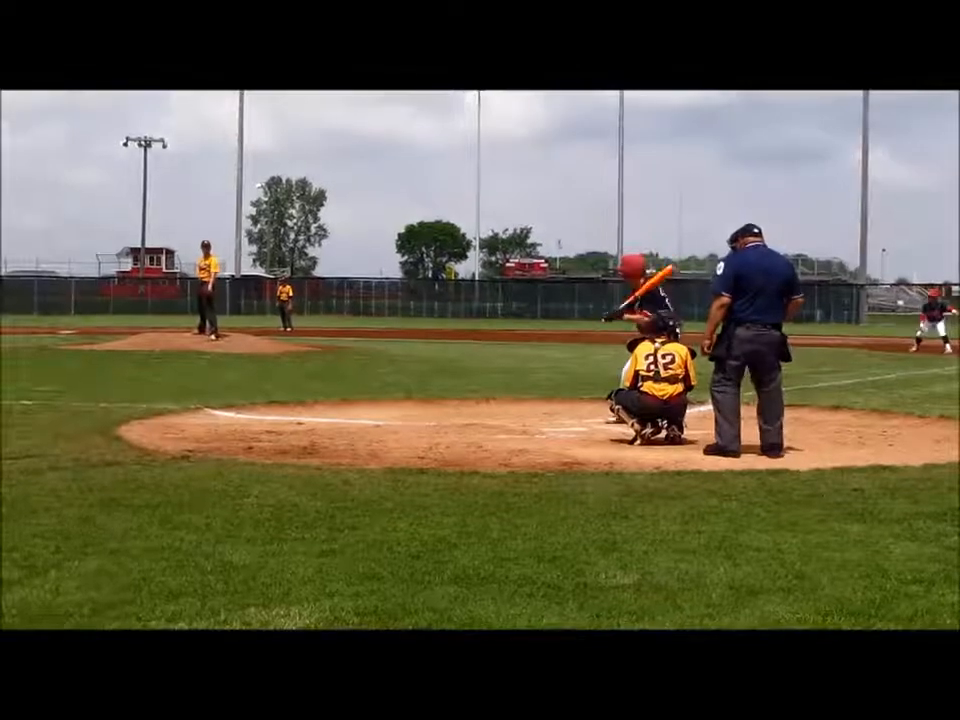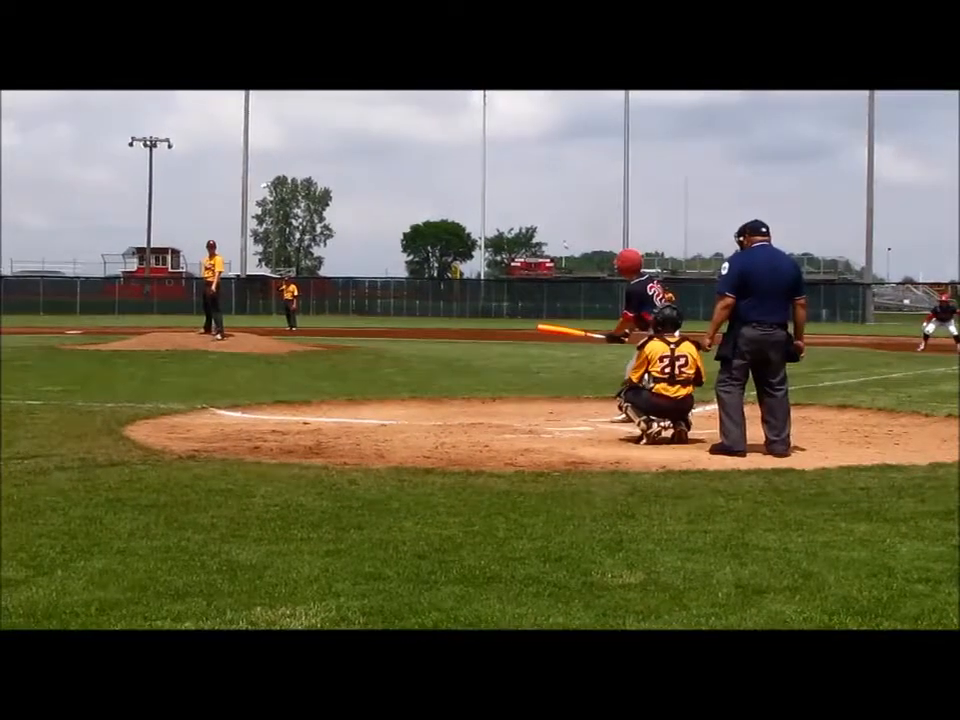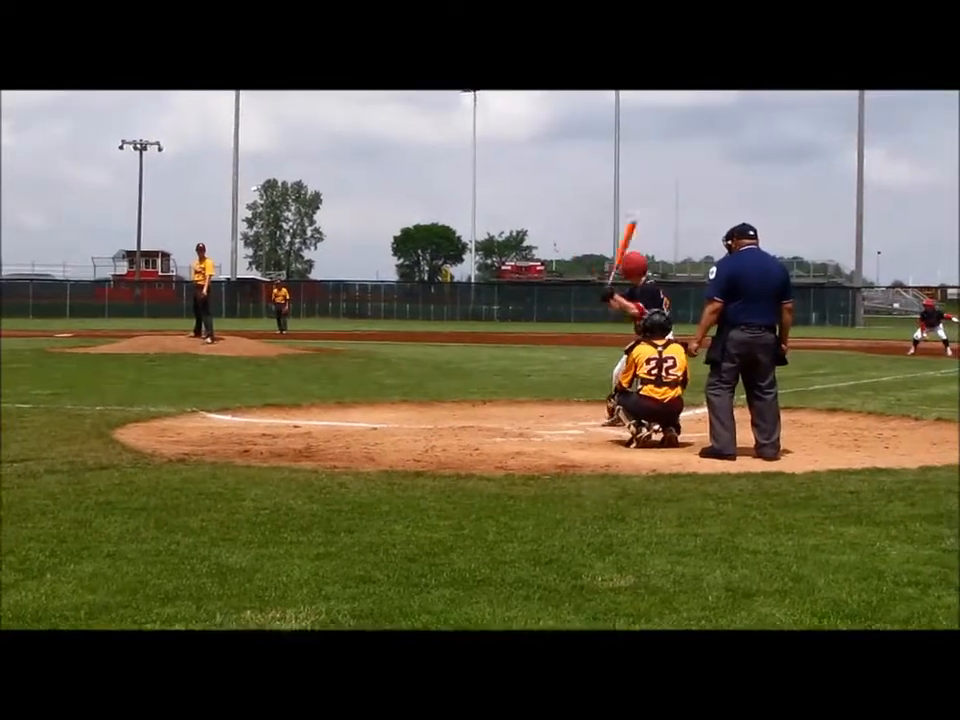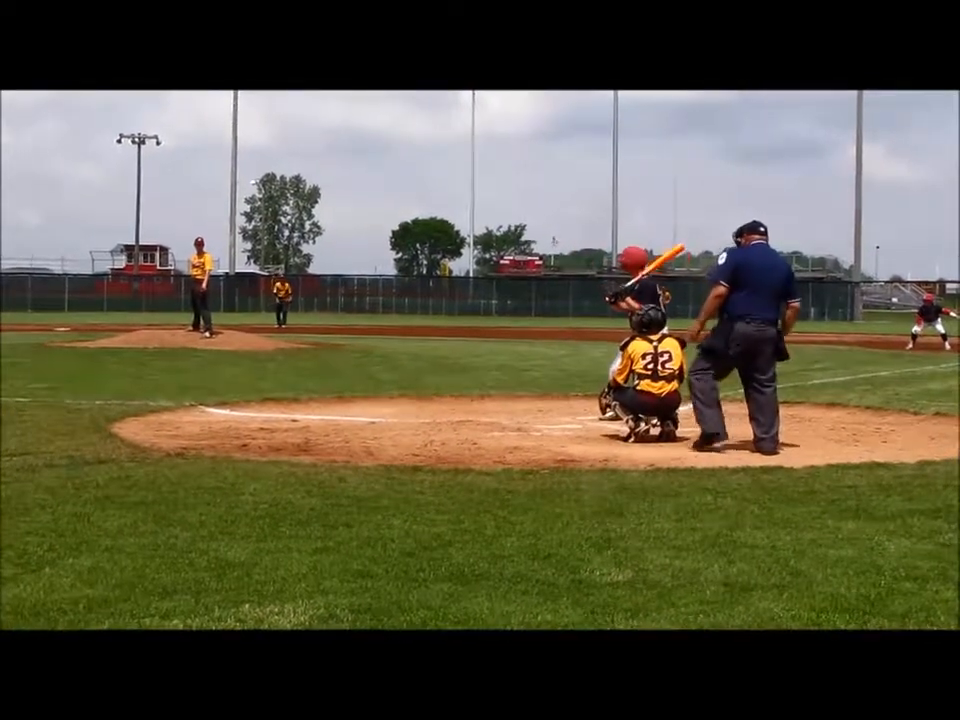
dt=0.7s
person 1, frame 1
left shoulder: (733, 260)
right shoulder: (784, 263)
left elbow: (722, 301)
right elbow: (796, 300)
left wrist: (708, 335)
left hip: (739, 334)
right hip: (771, 335)
left knee: (724, 386)
right knee: (770, 388)
left ankle: (728, 444)
right ankle: (773, 443)
person 1, frame 2
left shoulder: (738, 260)
right shoulder: (790, 263)
left elbow: (726, 302)
right elbow: (800, 304)
left wrist: (710, 335)
right wrist: (798, 337)
left hip: (744, 334)
right hip: (776, 335)
left knee: (729, 385)
right knee: (776, 389)
left ankle: (733, 443)
right ankle: (779, 444)
person 1, frame 3
left shoulder: (727, 264)
right shoulder: (778, 267)
left elbow: (714, 307)
right elbow: (787, 308)
left wrist: (697, 339)
right wrist: (783, 341)
left hip: (733, 337)
right hip: (766, 338)
left knee: (719, 388)
right knee: (765, 392)
left ankle: (723, 446)
right ankle: (769, 447)
person 1, frame 4
left shoulder: (735, 255)
right shoulder: (783, 264)
left elbow: (719, 292)
right elbow: (793, 306)
left wrist: (699, 323)
right wrist: (781, 334)
left hip: (735, 329)
right hip: (767, 332)
left knee: (701, 372)
right knee: (764, 386)
left ankle: (713, 430)
right ankle: (767, 441)
